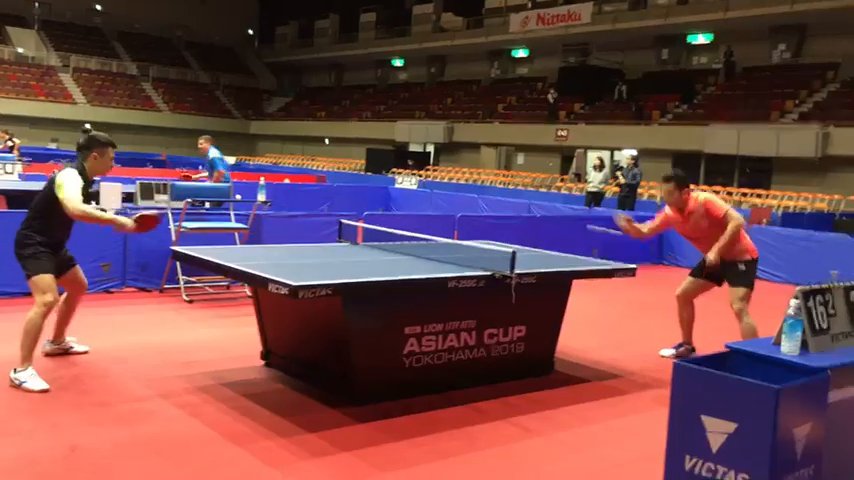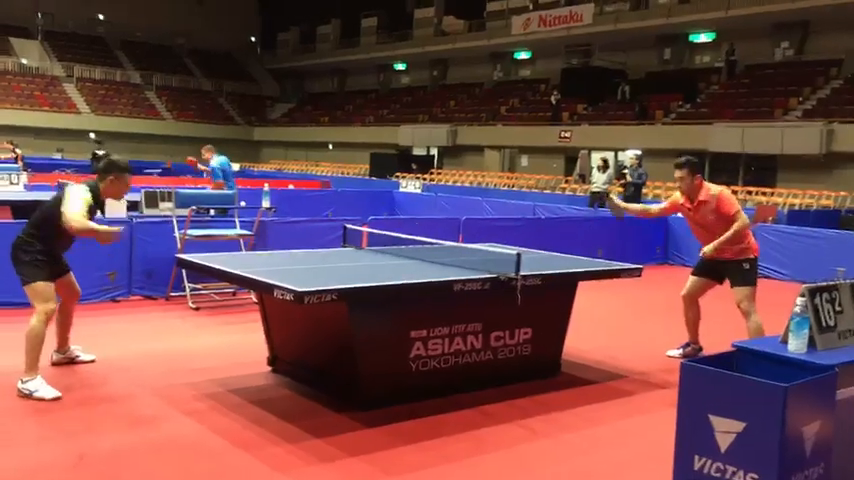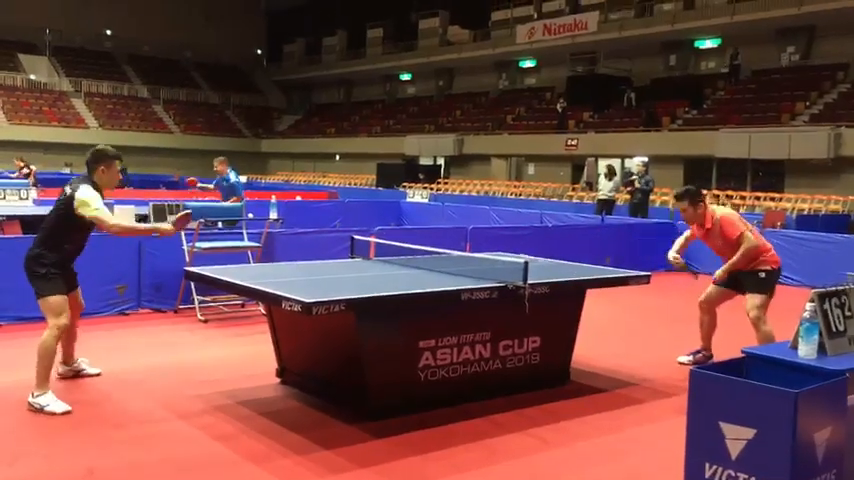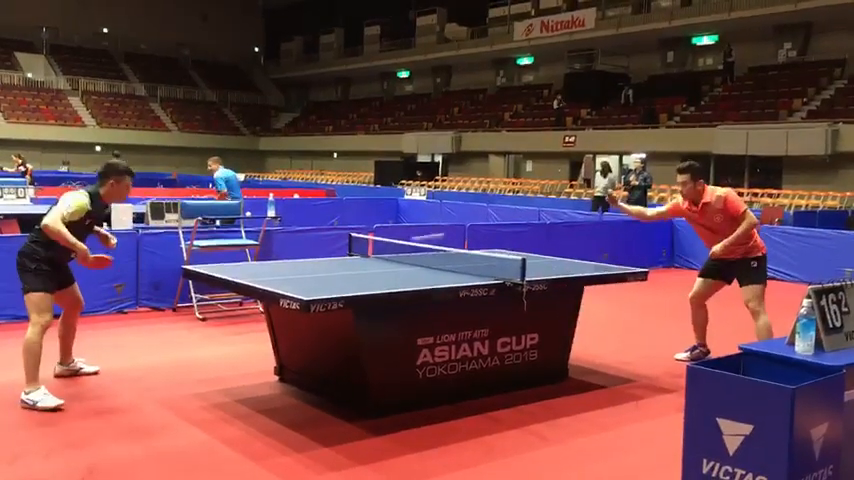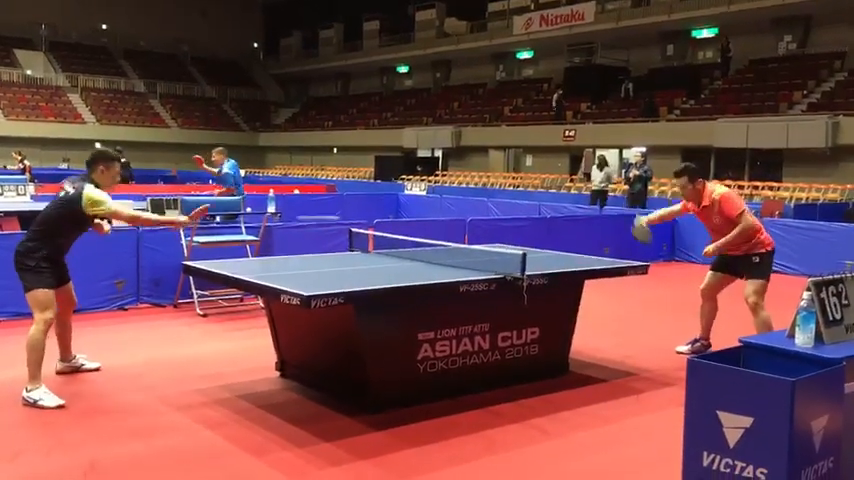
dt=0.3s
person 1, frame 1
left shoulder: (79, 176)
right shoulder: (70, 176)
right elbow: (75, 211)
left wrist: (102, 213)
right wrist: (115, 220)
left hip: (52, 245)
right hip: (33, 244)
left knee: (78, 287)
right knee: (46, 300)
left ankle: (57, 342)
right ankle: (22, 370)
person 1, frame 2
left shoulder: (93, 196)
right shoulder: (80, 192)
right elbow: (72, 223)
left wrist: (99, 233)
right wrist: (107, 232)
left hip: (48, 252)
right hip: (32, 252)
left knee: (71, 296)
right knee: (46, 309)
left ankle: (63, 351)
right ankle: (29, 379)
person 1, frame 3
left shoulder: (81, 186)
right shoulder: (85, 193)
right elbow: (114, 227)
left wrist: (95, 221)
right wrist: (158, 228)
left hip: (59, 262)
right hip: (44, 264)
left knee: (75, 311)
right knee: (59, 323)
left ankle: (69, 364)
right ankle: (39, 394)
person 1, frame 4
left shoulder: (99, 204)
right shoulder: (81, 198)
right elbow: (49, 224)
left wrist: (103, 235)
right wrist: (80, 249)
left hip: (54, 261)
right hip: (35, 260)
left knee: (74, 307)
right knee: (41, 320)
left ankle: (66, 363)
right ankle: (31, 391)
person 1, frame 5
left shoulder: (75, 184)
right shoulder: (89, 193)
right elbow: (130, 217)
left wrist: (95, 223)
right wrist: (178, 220)
left hip: (48, 255)
right hip: (33, 258)
left knee: (66, 306)
right knee: (45, 317)
left ankle: (67, 360)
right ankle: (33, 389)
person 2, frame 1
left shoulder: (705, 201)
right shoulder: (671, 213)
left elbow: (738, 222)
right elbow: (646, 231)
left wrist: (718, 249)
right wrist: (630, 226)
left hip: (741, 255)
right hip: (713, 258)
left knee: (739, 308)
right knee: (683, 296)
right ankle: (687, 345)
person 2, frame 2
left shoulder: (718, 194)
right shoulder: (681, 199)
left elbow: (744, 223)
right elbow: (654, 210)
left wrist: (717, 244)
right wrist: (622, 206)
left hip: (741, 253)
right hip: (715, 256)
left knee: (746, 307)
right knee: (688, 296)
right ankle: (694, 346)
person 2, frame 3
left shoulder: (722, 217)
right shoulder: (697, 223)
left elbow: (751, 244)
right elbow: (685, 238)
left wrist: (725, 269)
right wrist: (673, 253)
left hip: (762, 264)
right hip: (738, 267)
left knee: (755, 315)
right knee: (705, 303)
right ankle: (705, 352)
person 2, frame 4
left shoulder: (723, 196)
right shoulder: (682, 204)
left elbow: (752, 221)
right elbow: (650, 214)
left wrist: (725, 244)
right wrist: (620, 205)
left hip: (748, 254)
right hip: (721, 257)
left knee: (755, 307)
right knee: (696, 298)
right ankle: (701, 347)
person 2, frame 5
left shoulder: (721, 196)
right shoulder: (693, 201)
left elbow: (748, 225)
right elbow: (671, 211)
left wrist: (718, 244)
right wrist: (647, 220)
left hip: (756, 248)
right hip: (731, 251)
left knee: (753, 300)
right knee: (706, 291)
right ankle: (703, 341)
